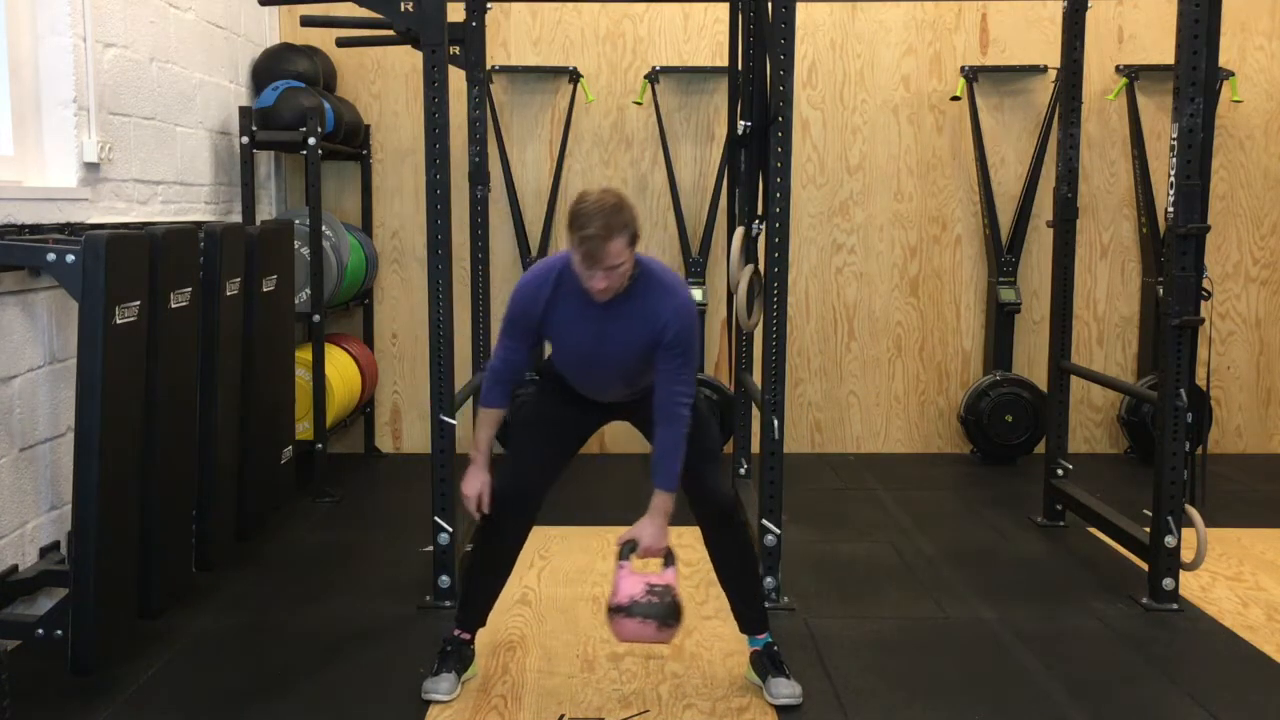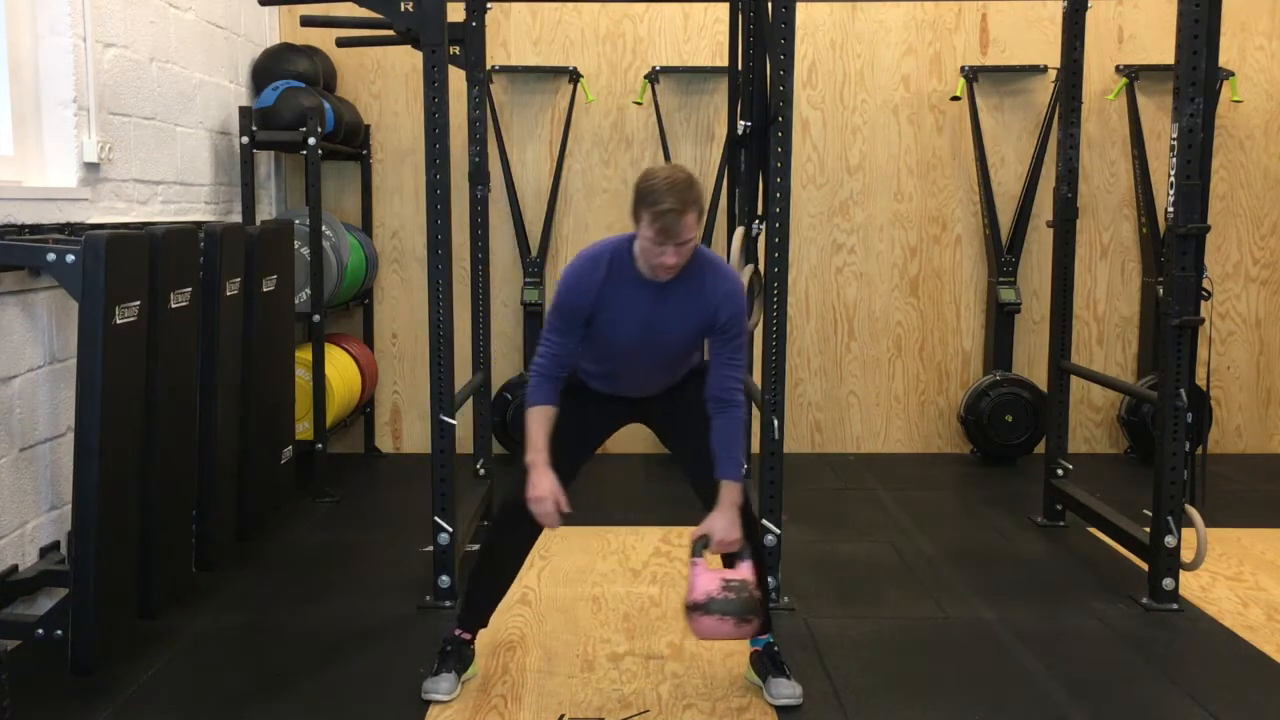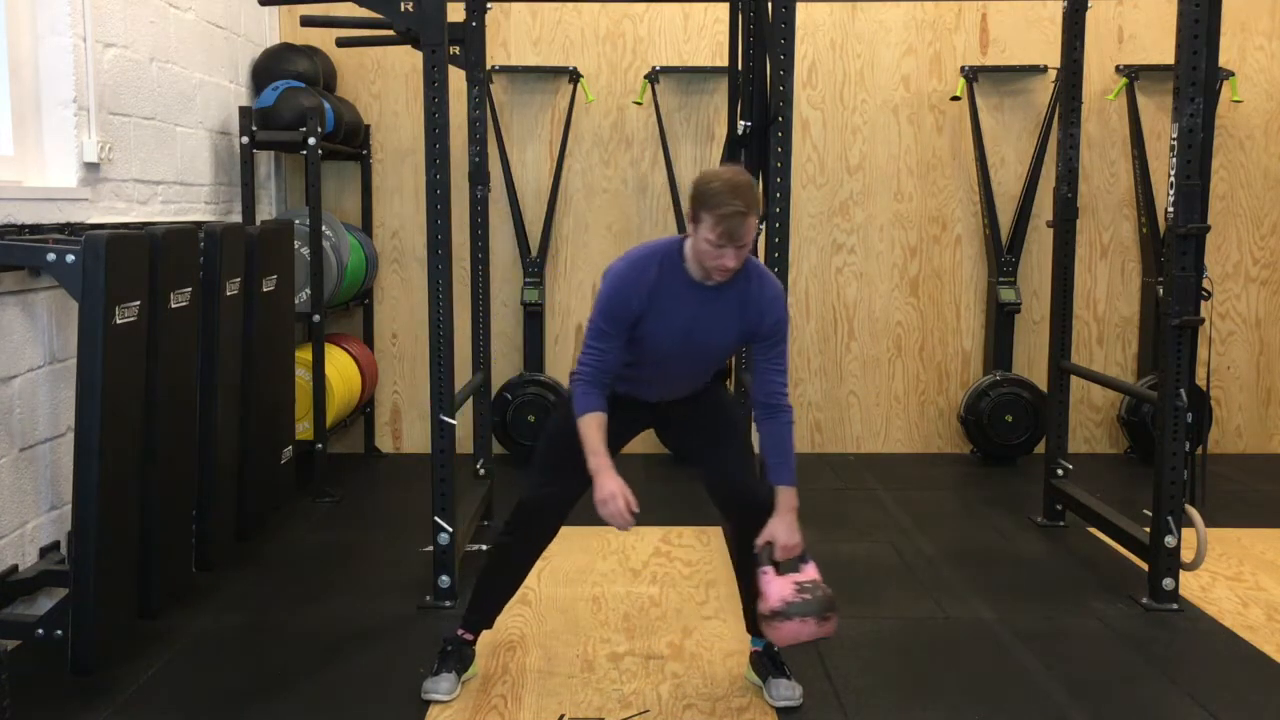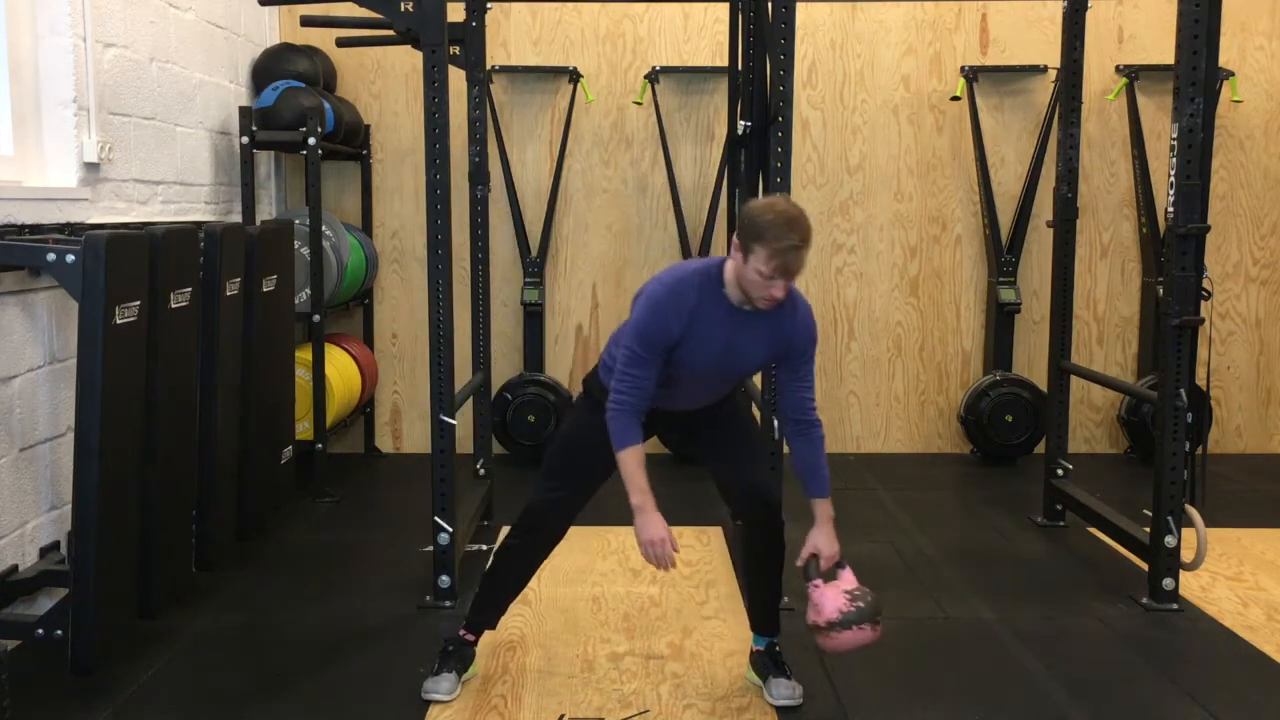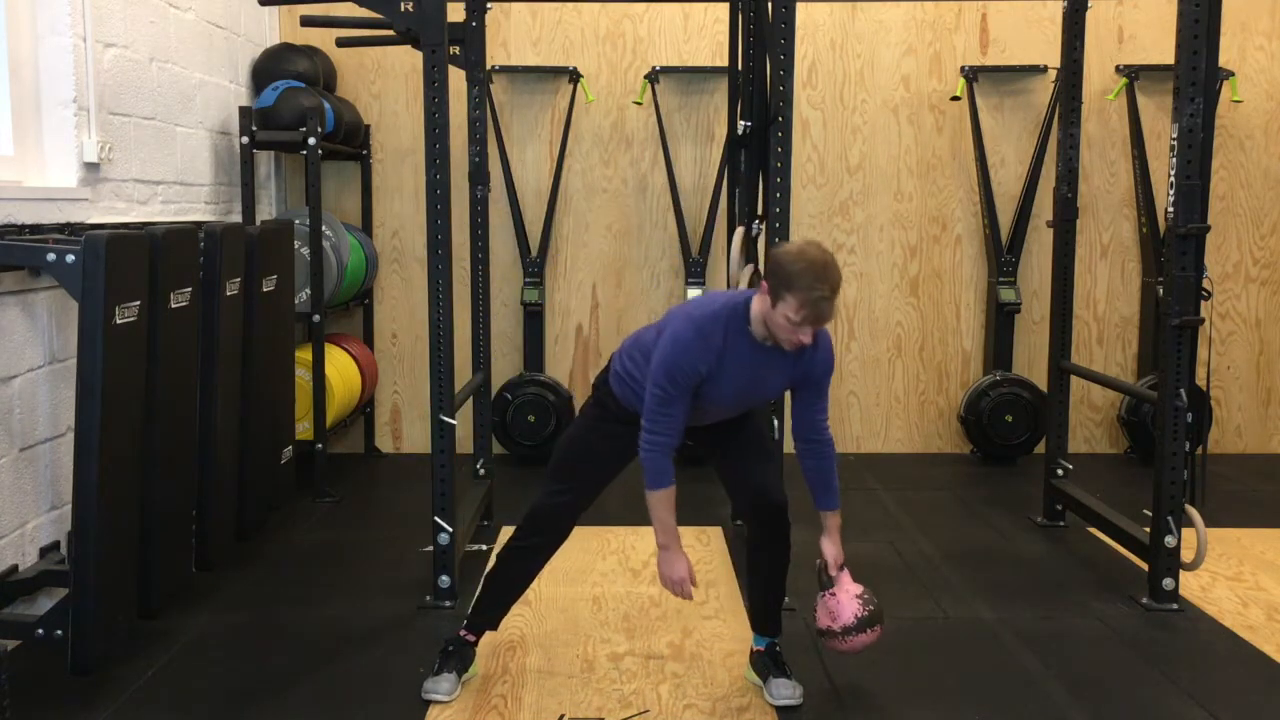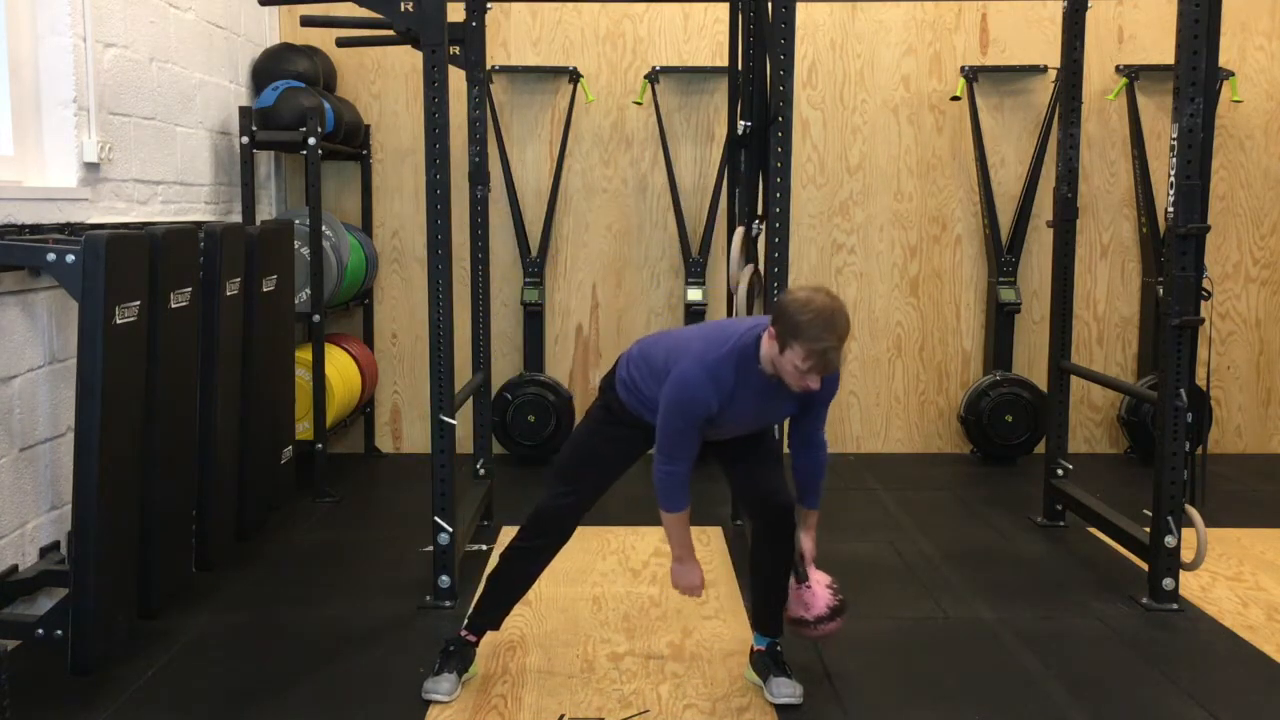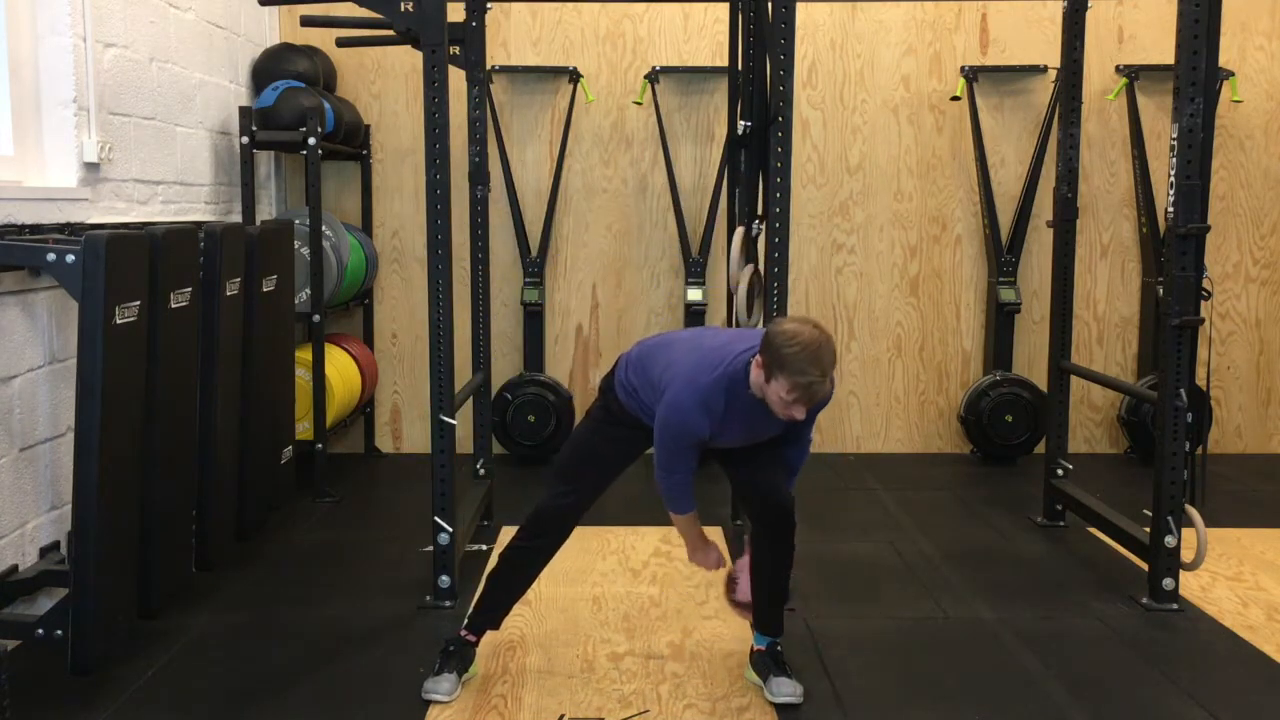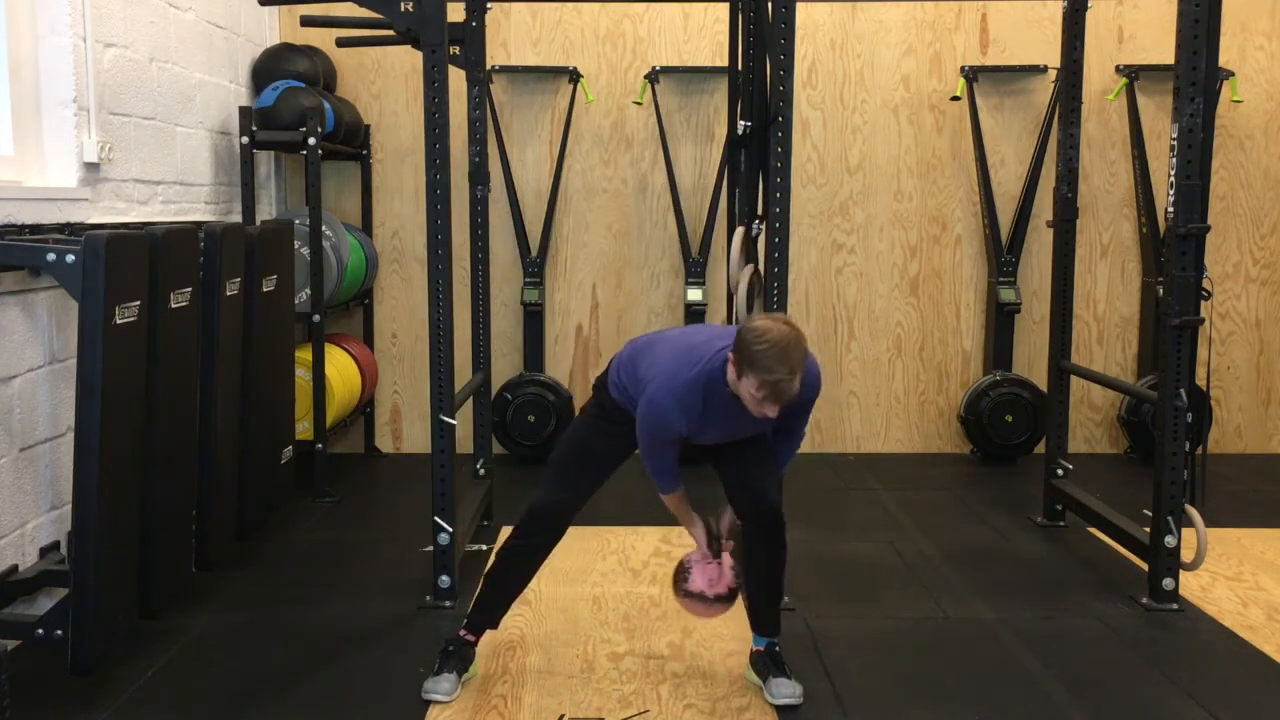
dt=0.2s
person 1, frame 1
left shoulder: (671, 299)
right shoulder: (540, 286)
left elbow: (675, 409)
right elbow: (501, 375)
left wrist: (659, 514)
right wrist: (478, 463)
left hip: (657, 392)
right hip: (569, 394)
left knee: (718, 502)
right knee: (508, 497)
left ankle: (762, 647)
right ankle: (461, 641)
person 1, frame 2
left shoulder: (722, 288)
right shoulder: (590, 271)
left elbow: (728, 401)
right elbow: (547, 370)
left wrist: (727, 504)
right wrist: (539, 465)
left hip: (676, 392)
right hip: (590, 392)
left knee: (733, 505)
right knee: (522, 505)
left ankle: (763, 648)
right ankle: (461, 641)
person 1, frame 3
left shoulder: (764, 294)
right shoulder: (635, 274)
left elbow: (772, 404)
right elbow: (590, 379)
left wrist: (785, 509)
right wrist: (602, 472)
left hip: (696, 398)
right hip: (615, 393)
left knee: (750, 505)
right knee: (539, 508)
left ankle: (763, 649)
right ankle: (464, 641)
person 1, frame 4
left shoulder: (794, 318)
right shoulder: (670, 296)
left elbow: (800, 419)
right elbow: (624, 407)
left wrist: (824, 521)
right wrist: (644, 511)
left hip: (710, 405)
right hip: (627, 399)
left knee: (762, 505)
right knee: (548, 511)
left ankle: (765, 650)
right ankle: (466, 641)
person 1, frame 5
left shoulder: (814, 348)
right shoulder: (695, 332)
left elbow: (814, 437)
right elbow: (657, 445)
left wrist: (831, 529)
right wrist: (669, 549)
right hip: (629, 404)
left knee: (768, 507)
right knee: (553, 513)
left ankle: (766, 650)
right ankle: (466, 641)
person 1, frame 6
left shoulder: (818, 372)
right shoulder: (704, 369)
left elbow: (809, 445)
right elbow: (672, 471)
left wrist: (807, 525)
right wrist: (683, 558)
right hip: (635, 405)
left knee: (775, 509)
right knee: (557, 512)
left ankle: (766, 649)
right ankle: (466, 641)
person 1, frame 7
left shoulder: (808, 383)
right shoulder: (694, 393)
left elbow: (793, 445)
right elbow: (674, 483)
right wrist: (697, 543)
right hip: (635, 401)
left knee: (775, 510)
right knee: (556, 512)
left ankle: (766, 649)
right ankle: (466, 642)
person 1, frame 8
left shoulder: (803, 376)
right shoulder: (672, 390)
left elbow: (788, 436)
right elbow: (662, 472)
left wrist: (745, 501)
right wrist: (691, 523)
right hip: (628, 399)
left knee: (764, 512)
right knee: (550, 509)
left ankle: (765, 650)
right ankle: (464, 643)
